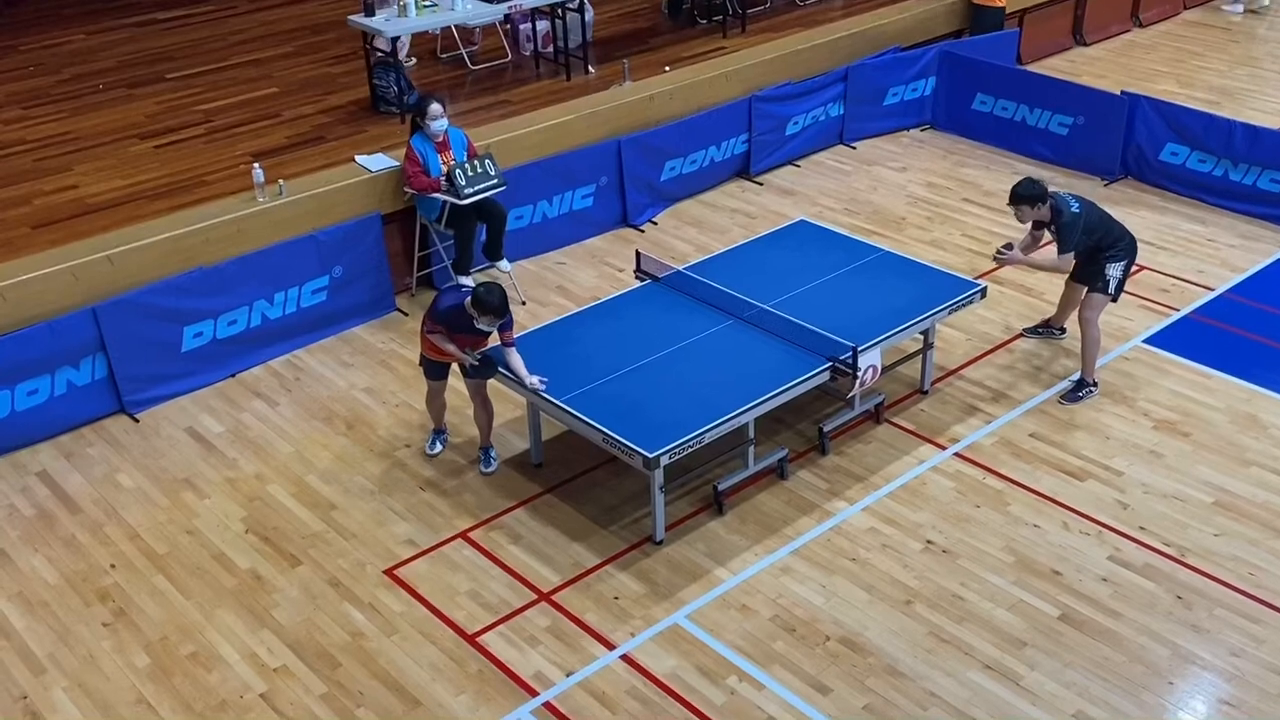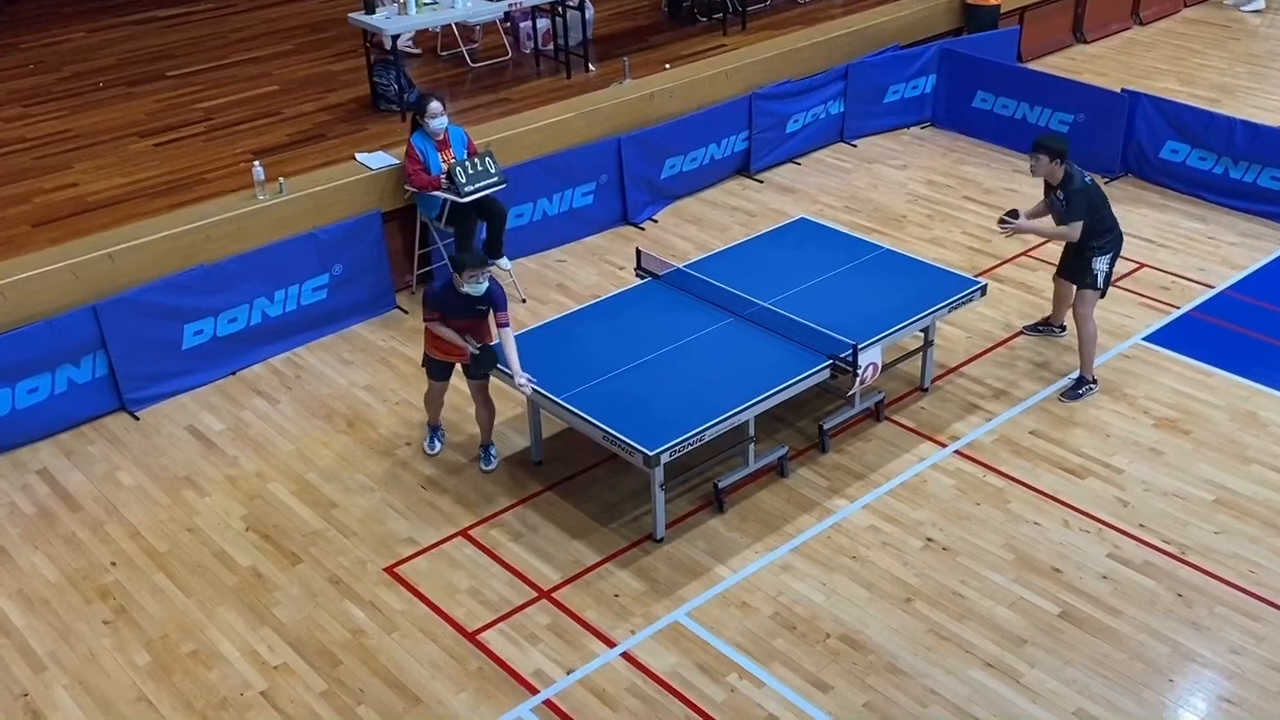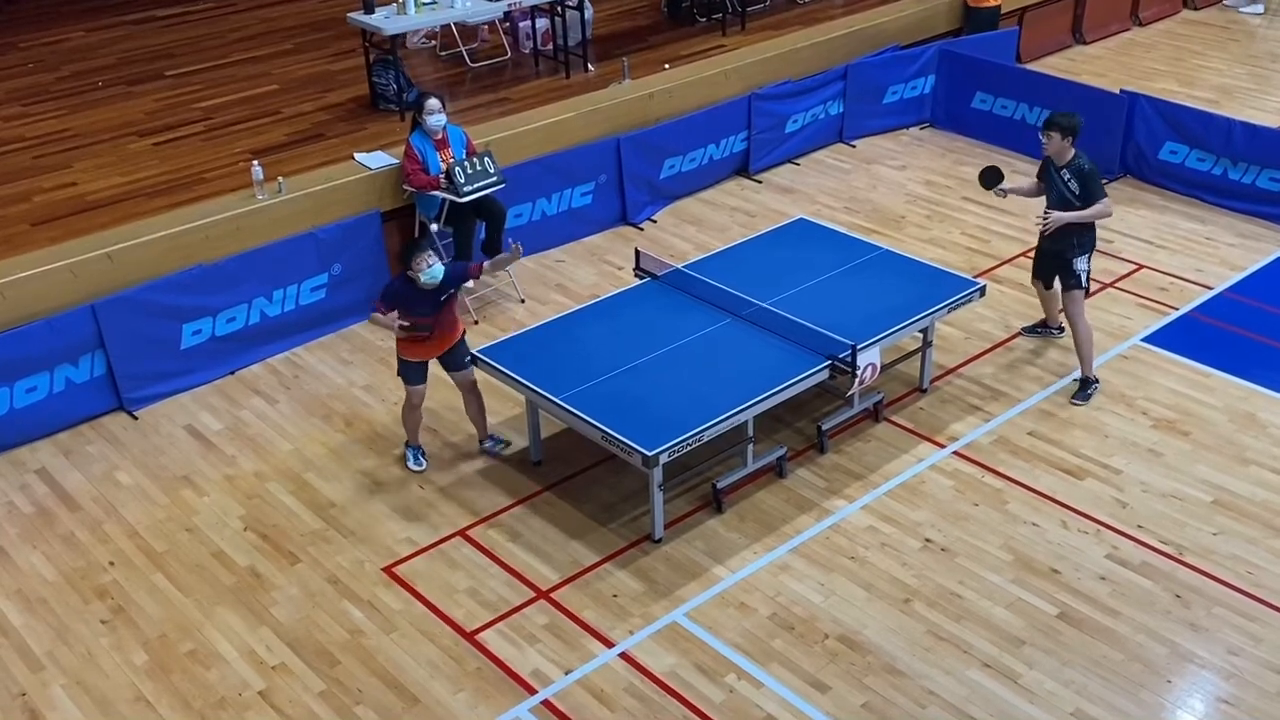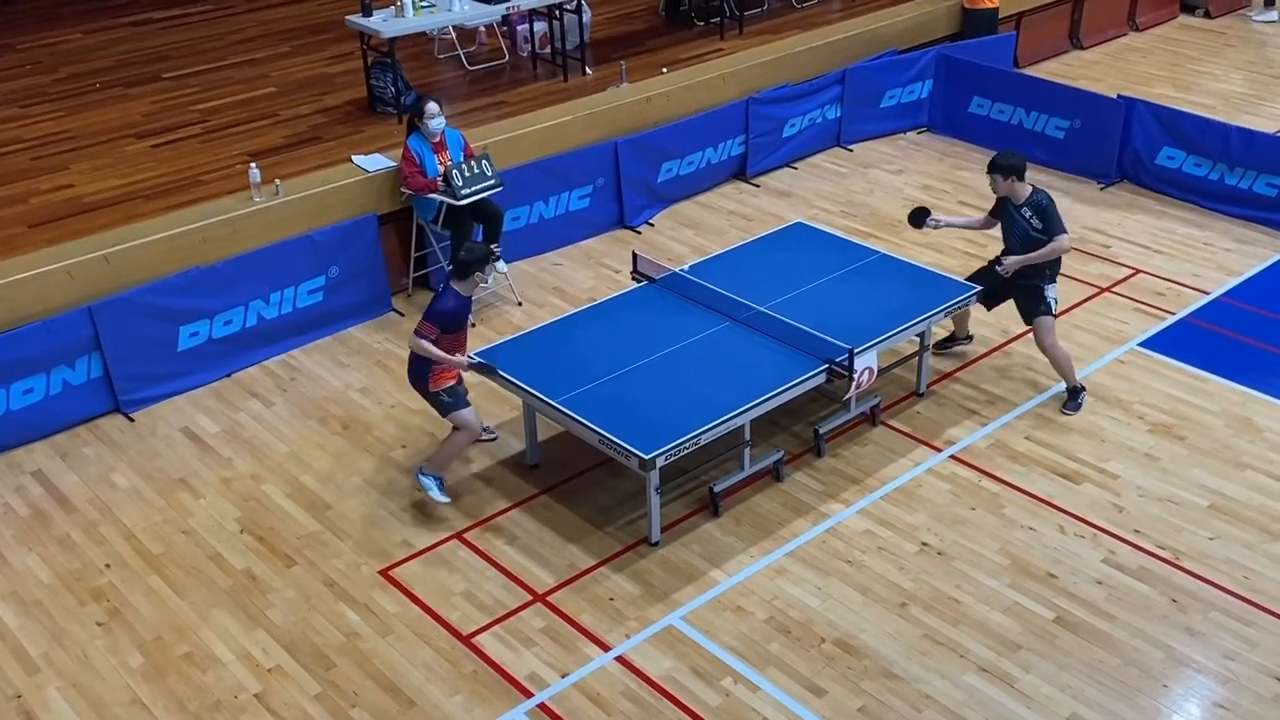
dt=0.7s
person 1, frame 1
left shoulder: (1067, 218)
right shoulder: (1045, 205)
left elbow: (1063, 265)
right elbow: (1035, 236)
left wrist: (1021, 260)
right wrist: (1016, 250)
left hip: (1116, 252)
right hip: (1092, 247)
left knee: (1087, 314)
right knee: (1073, 286)
left ankle: (1088, 382)
right ankle: (1055, 326)
person 1, frame 2
left shoulder: (1076, 186)
right shoulder: (1051, 177)
left elbow: (1071, 233)
right elbow: (1048, 204)
left wrist: (1029, 228)
right wrist: (1024, 216)
left hip: (1102, 245)
right hip: (1081, 240)
left knee: (1082, 309)
right knee: (1062, 281)
left ankle: (1087, 379)
right ankle: (1055, 324)
person 1, frame 3
left shoulder: (1084, 169)
right shoulder: (1049, 161)
left elbow: (1105, 208)
left wrist: (1066, 216)
right wrist: (1011, 188)
left hip: (1076, 246)
right hip: (1051, 238)
left knee: (1074, 311)
right knee: (1041, 283)
left ankle: (1089, 379)
right ankle: (1052, 324)
person 1, frame 4
left shoulder: (1042, 204)
right shoulder: (1005, 200)
left elbow: (1063, 244)
right elbow: (988, 221)
left wrist: (1021, 261)
right wrist: (946, 221)
left hip: (1037, 279)
right hip: (1005, 266)
left knee: (1046, 342)
left ankle: (1075, 388)
right ankle: (960, 336)
person 2, frame 1
left shoulder: (501, 314)
right shoulder: (445, 306)
left elbow: (509, 350)
right elbow: (431, 332)
left wrist: (526, 377)
right wrist: (461, 354)
left hip: (473, 348)
right hip: (438, 347)
left knee: (479, 395)
right knee: (435, 391)
left ankle: (486, 447)
right ankle: (439, 431)
person 2, frame 2
left shoulder: (493, 290)
right shoulder: (436, 292)
left elbow: (505, 331)
right elbow: (433, 323)
left wrist: (516, 371)
right wrist: (462, 343)
left hip: (477, 346)
right hip: (441, 348)
left knee: (481, 396)
right knee: (436, 392)
left ankle: (487, 445)
right ankle: (434, 427)
person 2, frame 3
left shoulder: (450, 272)
right shoulder: (398, 288)
left elbow: (489, 267)
right elbow: (374, 315)
left wrist: (511, 257)
right wrist: (392, 325)
left hip: (449, 337)
right hip: (413, 347)
left knee: (470, 386)
right knee: (415, 400)
left ankle: (485, 438)
right ankle: (413, 445)
person 2, frame 4
left shoulder: (456, 279)
right shoulder: (448, 306)
right elbow: (417, 342)
left wrist: (484, 258)
right wrist: (453, 360)
left hip: (442, 366)
right hip: (433, 375)
left knee: (461, 394)
right knee: (471, 426)
left ankle: (466, 431)
right ankle: (430, 472)
person 3, frame 1
left shoulder: (457, 135)
right shoulder: (416, 145)
right elbow: (413, 180)
right wrist: (437, 184)
right hip: (437, 201)
left knee: (498, 213)
right knee: (467, 220)
left ankle: (494, 254)
right ankle: (462, 271)
person 3, frame 2
left shoulder: (457, 133)
right shoulder: (416, 143)
right elbow: (414, 177)
right wrist: (437, 182)
right hip: (438, 199)
left knee: (498, 211)
right knee: (467, 218)
left ankle: (494, 252)
person 3, frame 3
left shoulder: (457, 133)
right shoulder: (415, 142)
right elbow: (412, 177)
right wrist: (437, 181)
right hip: (437, 198)
left knee: (497, 210)
right knee: (466, 218)
left ankle: (493, 251)
person 3, frame 4
left shoulder: (454, 135)
right shoulder: (413, 145)
left elbow: (471, 161)
right elbow: (410, 180)
right wrist: (434, 184)
right hip: (435, 201)
left knee: (495, 213)
right knee: (464, 222)
left ankle: (490, 255)
